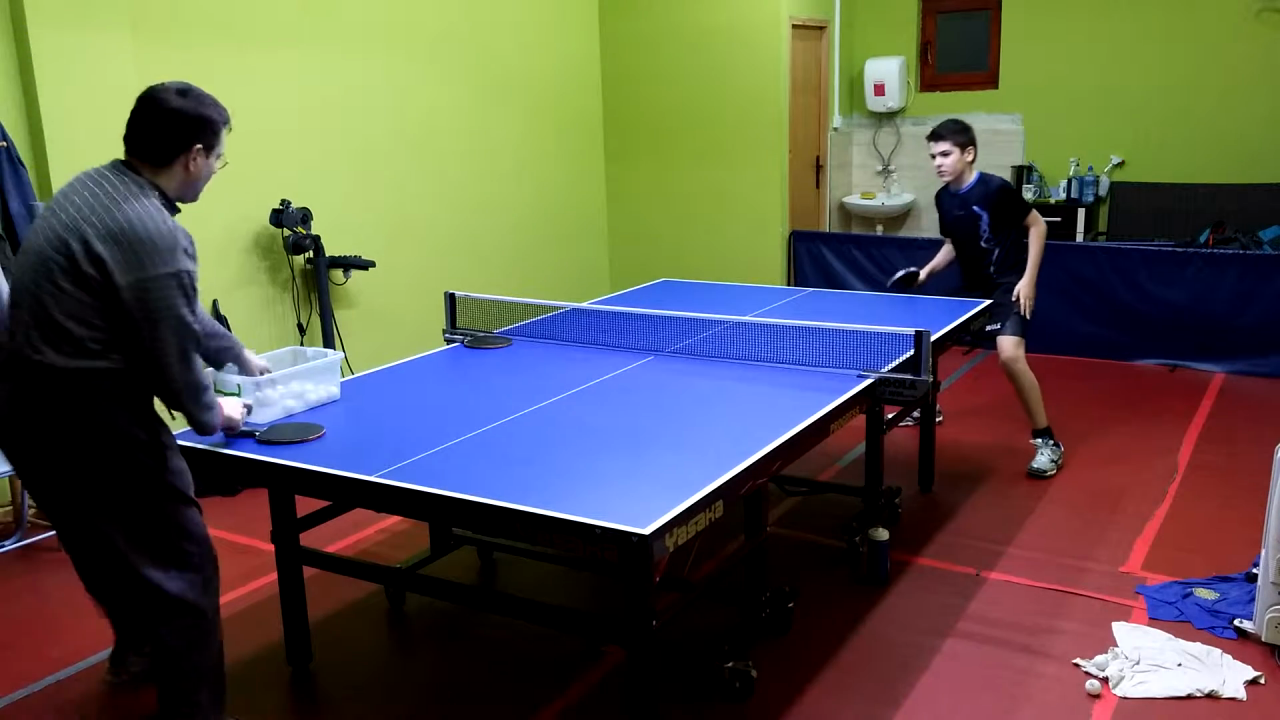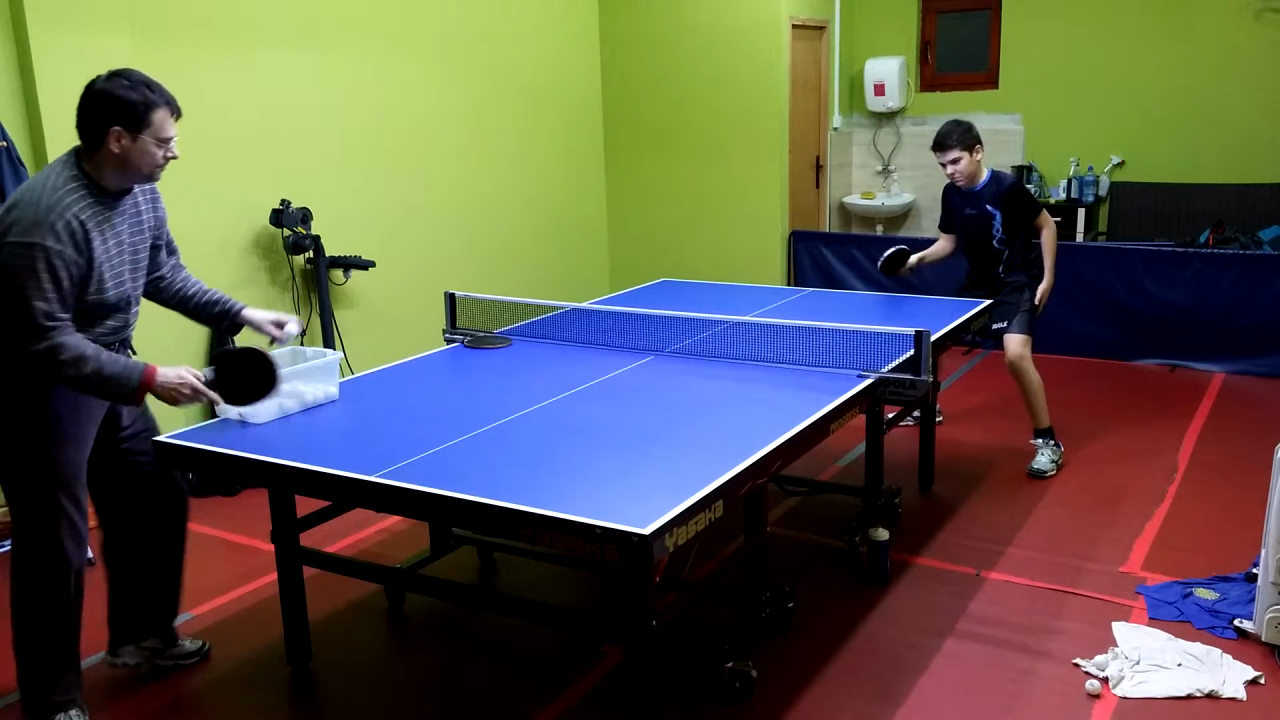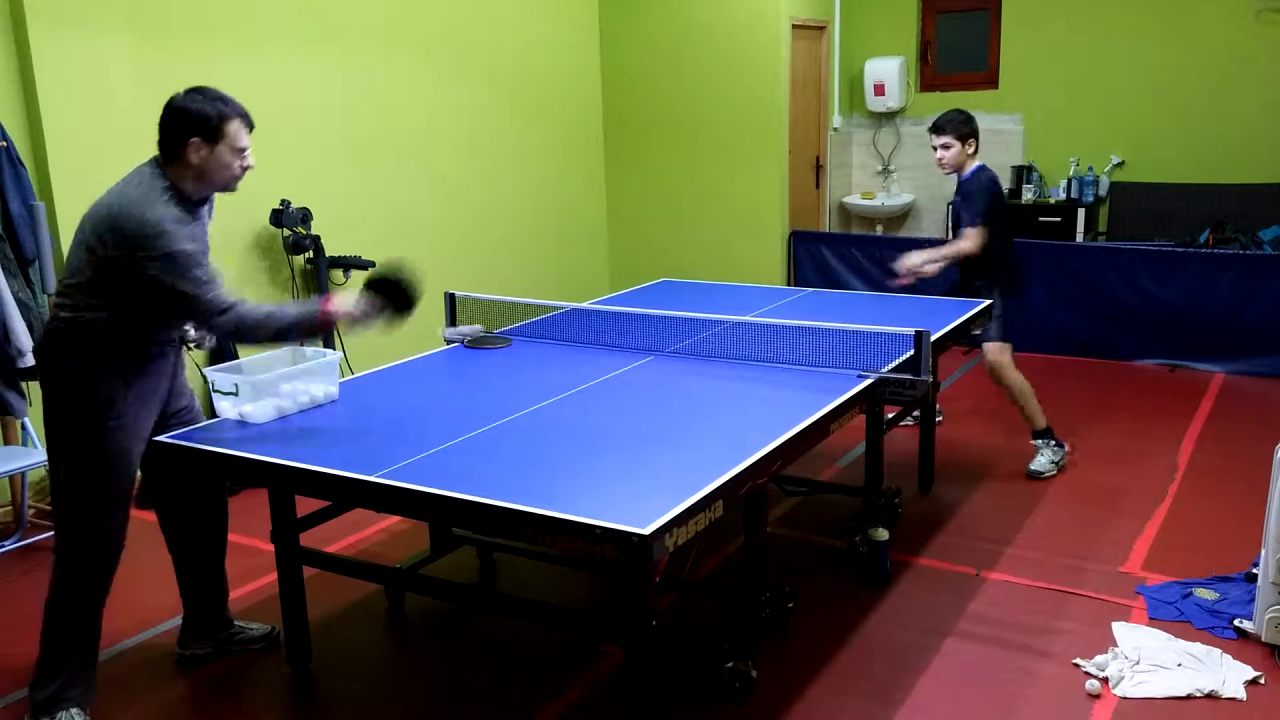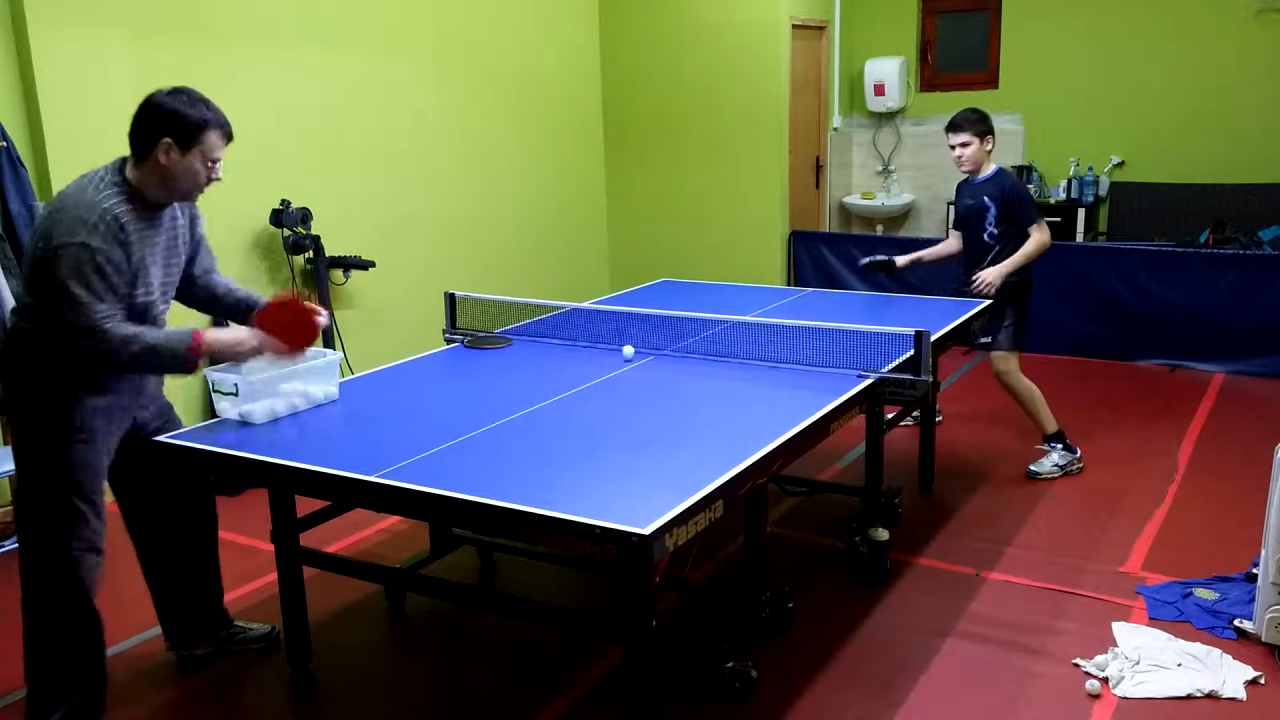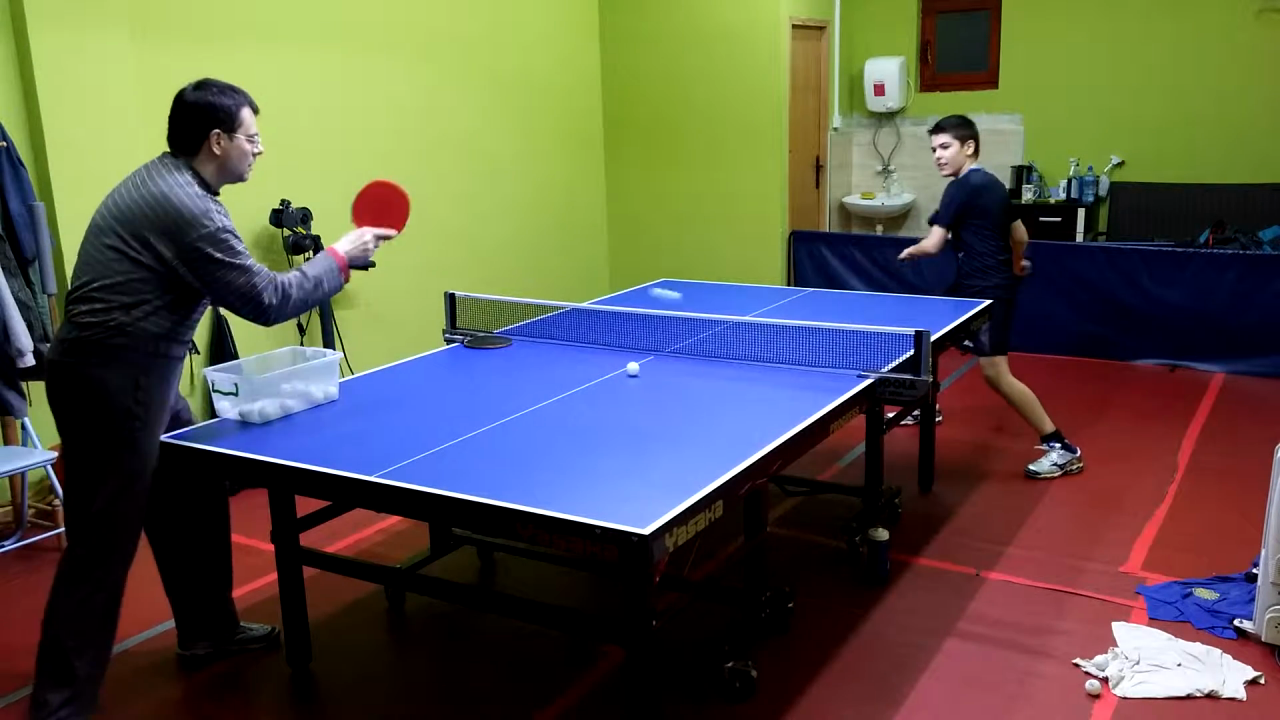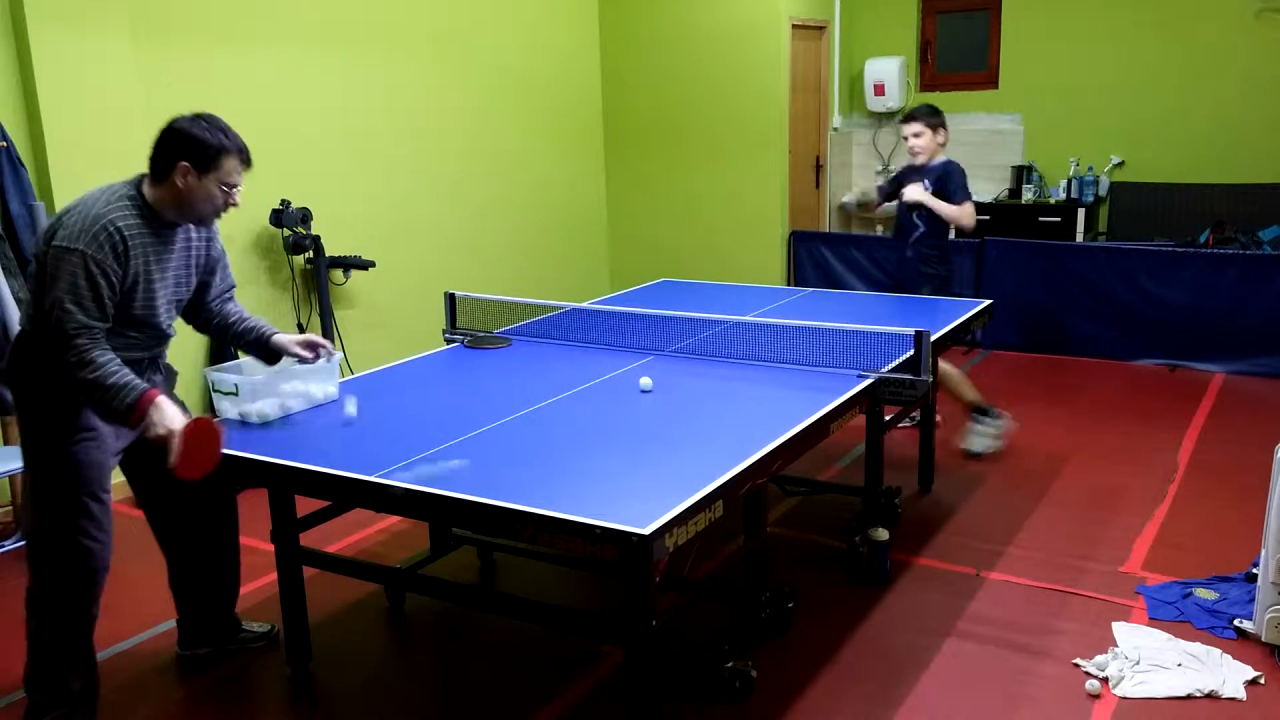
dt=0.7s
person 1, frame 1
left shoulder: (88, 188)
right shoulder: (154, 237)
right elbow: (172, 363)
left wrist: (233, 351)
right wrist: (214, 416)
right hip: (91, 417)
left knee: (116, 548)
right knee: (178, 573)
left ankle: (136, 651)
person 1, frame 2
left shoulder: (140, 192)
left elbow: (163, 275)
left wrist: (238, 314)
right wrist: (150, 381)
left hip: (110, 374)
left knee: (157, 504)
right knee: (54, 548)
left ankle: (143, 636)
person 1, frame 3
left shoulder: (194, 192)
right shoulder: (149, 220)
right elbow: (221, 317)
left wrist: (223, 309)
right wrist: (328, 312)
left hip: (156, 362)
right hip: (95, 377)
left knee: (200, 493)
right knee: (94, 537)
left ankle: (206, 625)
person 1, frame 4
left shoulder: (178, 206)
right shoulder: (87, 217)
left elbow: (198, 282)
right elbow: (91, 336)
left wrist: (264, 311)
right wrist: (203, 345)
left hip: (131, 384)
right hip: (60, 396)
left knee: (183, 502)
right knee: (70, 561)
left ankle: (199, 629)
person 1, frame 5
left shoulder: (169, 184)
right shoulder: (185, 208)
right elbow: (263, 300)
left wrist: (289, 271)
right wrist: (338, 258)
left hip: (142, 373)
right hip: (107, 381)
left knee: (195, 496)
right knee: (103, 545)
left ankle: (208, 628)
person 1, frame 6
left shoulder: (197, 228)
right shoulder: (95, 231)
left elbow: (217, 308)
right elbow: (77, 348)
left wrist: (274, 343)
right wrist: (148, 403)
left hip: (143, 385)
right hip: (68, 398)
left knee: (205, 499)
right knee: (74, 562)
left ankle: (208, 627)
person 2, frame 1
left shoulder: (996, 189)
right shoulder: (943, 198)
left elbow: (1037, 225)
left wrist: (1029, 279)
right wrist: (926, 271)
left hip: (1007, 284)
right hip: (970, 286)
left knee: (1010, 356)
left ankle: (1047, 442)
person 2, frame 2
left shoulder: (1007, 187)
right shoulder: (951, 194)
left elbow: (1046, 225)
right elbow: (948, 241)
left wrist: (1047, 277)
right wrist: (919, 258)
left hip: (1017, 282)
right hip: (977, 282)
left knee: (1016, 355)
left ankle: (1048, 442)
person 2, frame 3
left shoulder: (978, 183)
right shoulder: (967, 182)
left elbow: (971, 245)
left wrist: (923, 257)
right wrist: (934, 265)
left hip: (993, 283)
right hip: (972, 282)
left knee: (997, 362)
left ankle: (1048, 442)
person 2, frame 4
left shoulder: (1008, 185)
right shoulder: (963, 189)
left elbow: (1042, 237)
left wrist: (1004, 270)
right wrist: (912, 257)
left hip: (1005, 290)
right hip: (972, 287)
left knee: (1004, 368)
left ankle: (1063, 448)
person 2, frame 5
left shoulder: (963, 186)
right shoulder: (990, 183)
left elbow: (934, 244)
right elbow: (1020, 235)
left wrist: (911, 250)
right wrist: (1016, 263)
left hip: (989, 291)
right hip: (972, 287)
left knee: (995, 372)
left ankle: (1061, 447)
person 2, frame 6
left shoulder: (949, 172)
right shoulder: (909, 173)
left elbow: (967, 220)
right elbow: (872, 200)
left wrist: (925, 198)
right wrist: (863, 195)
left hip: (929, 277)
right hip: (909, 274)
left ankle: (985, 416)
right ankle: (922, 408)
